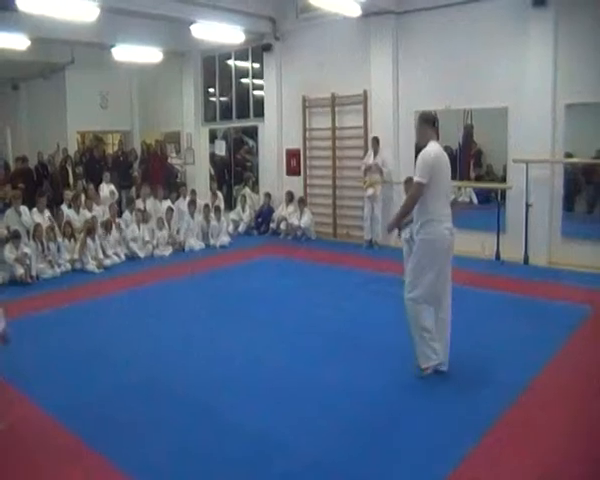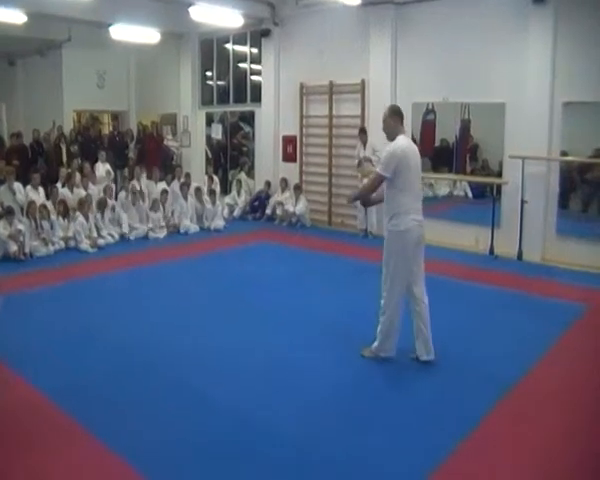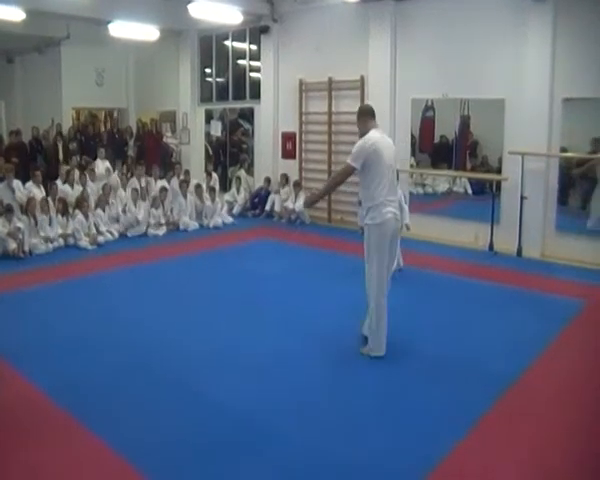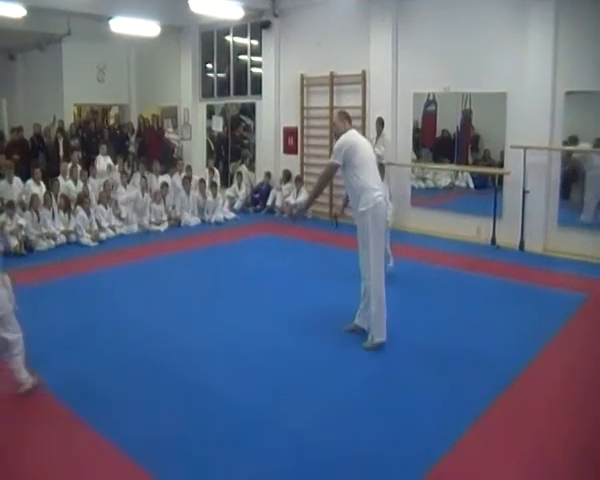
dt=0.5s
person 1, frame 1
left shoulder: (427, 154)
right shoulder: (441, 153)
left elbow: (415, 196)
left wrist: (397, 219)
right wrist: (409, 217)
left hip: (430, 235)
right hip: (444, 231)
left knee: (415, 296)
right knee: (440, 298)
left ankle: (432, 356)
right ankle: (440, 357)
person 1, frame 2
left shoulder: (395, 149)
right shoulder: (411, 147)
left elbow: (373, 185)
left wrist: (356, 197)
right wrist: (373, 199)
left hip: (400, 227)
right hip: (415, 225)
left knee: (392, 292)
right knee: (417, 290)
left ankle: (383, 347)
right ankle: (425, 350)
person 1, frame 3
left shoulder: (366, 143)
right shoulder: (387, 141)
left elbow: (341, 176)
left wrist: (316, 197)
right wrist: (366, 199)
left hip: (378, 219)
right hip: (391, 216)
left knee: (377, 282)
right knee: (379, 278)
left ankle: (376, 345)
right ankle: (371, 329)
person 1, frame 4
left shoulder: (345, 141)
right shoulder: (360, 140)
left elbow: (326, 177)
left wrist: (306, 204)
left hip: (369, 206)
right hip: (372, 205)
left knee: (373, 270)
right knee: (367, 268)
left ankle: (377, 333)
right ankle: (363, 321)
